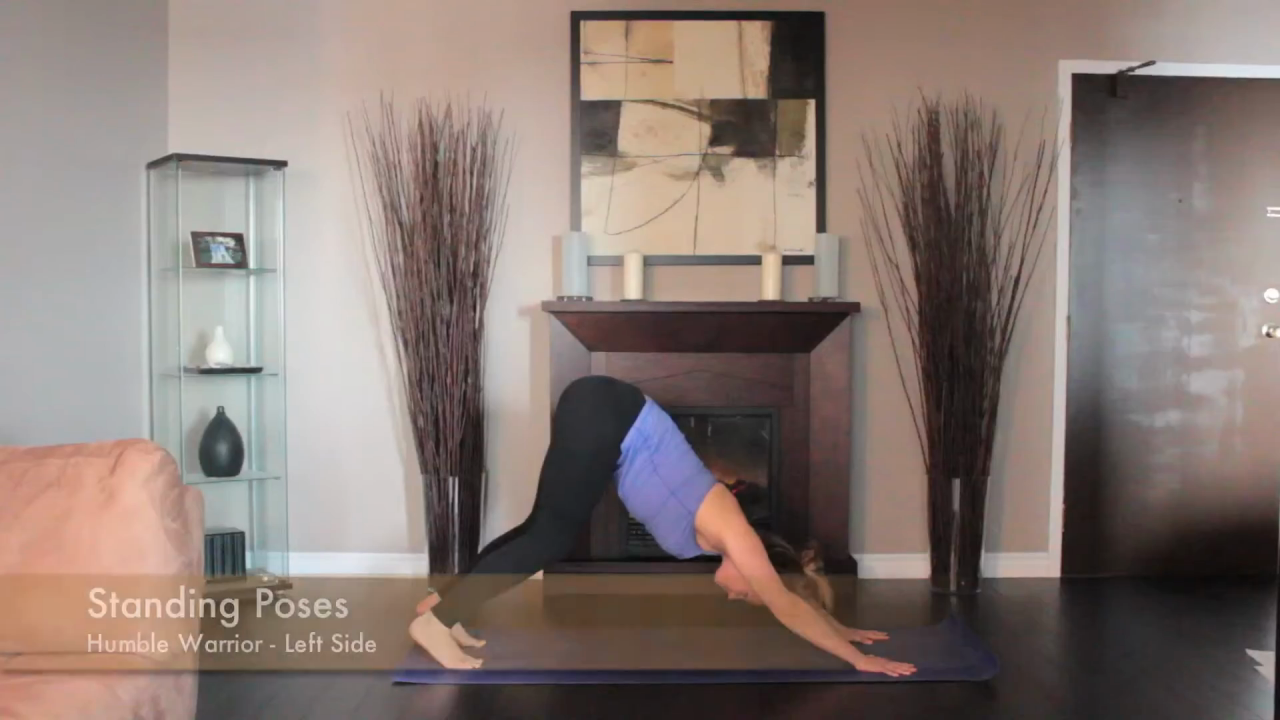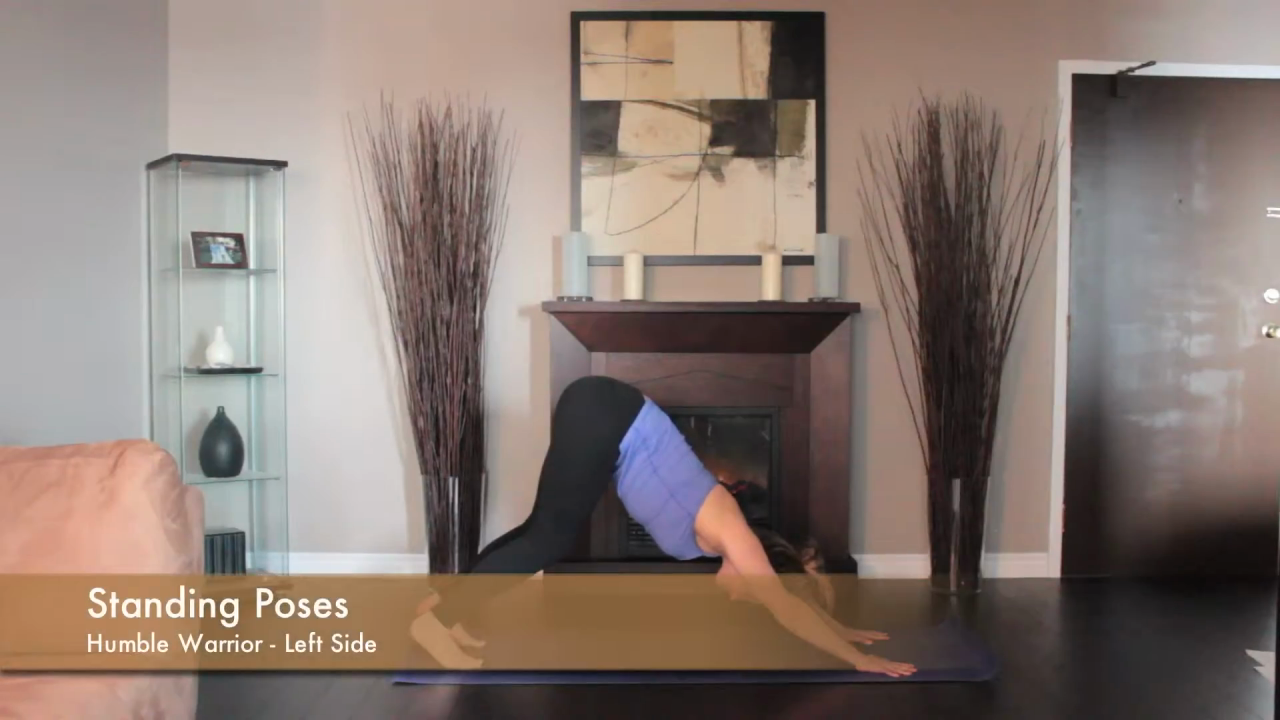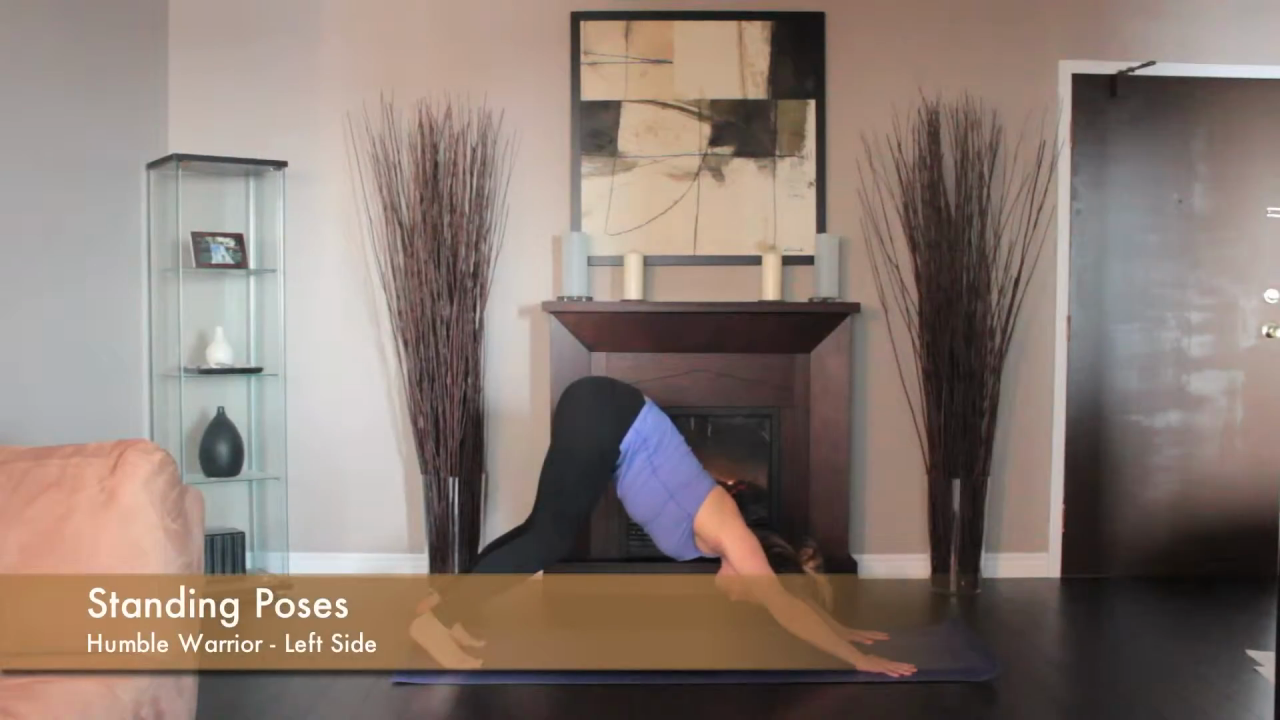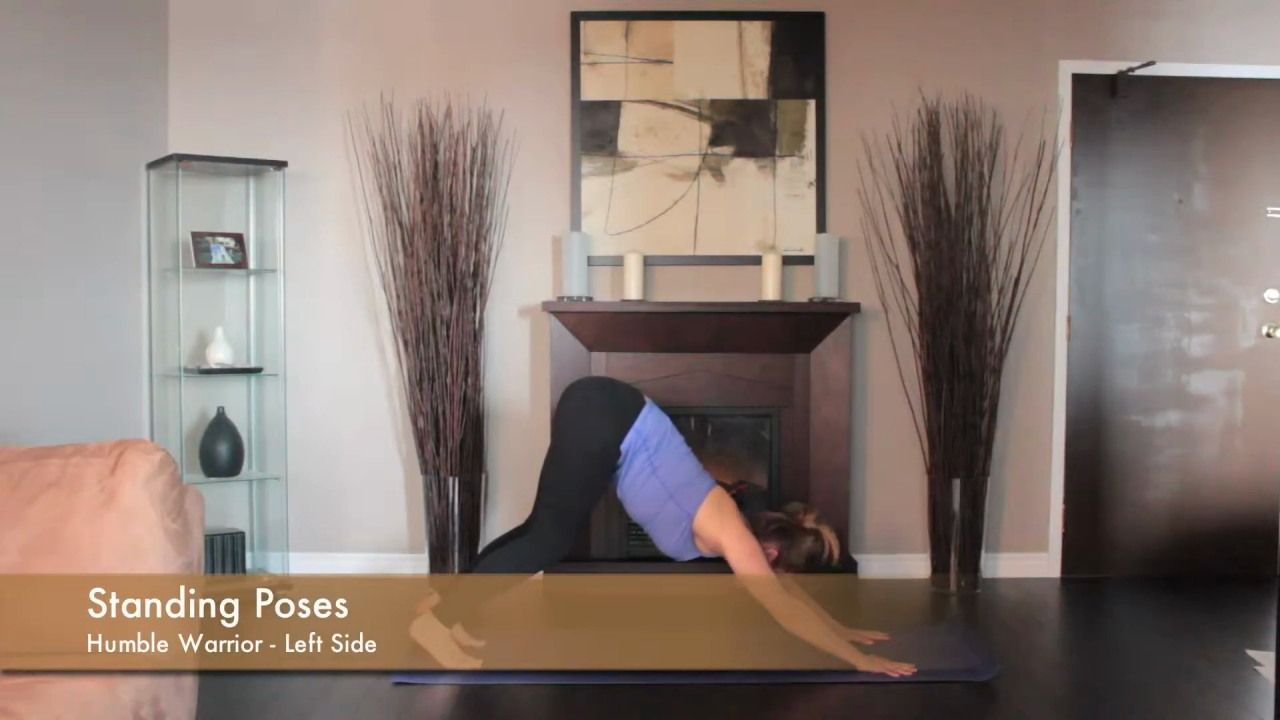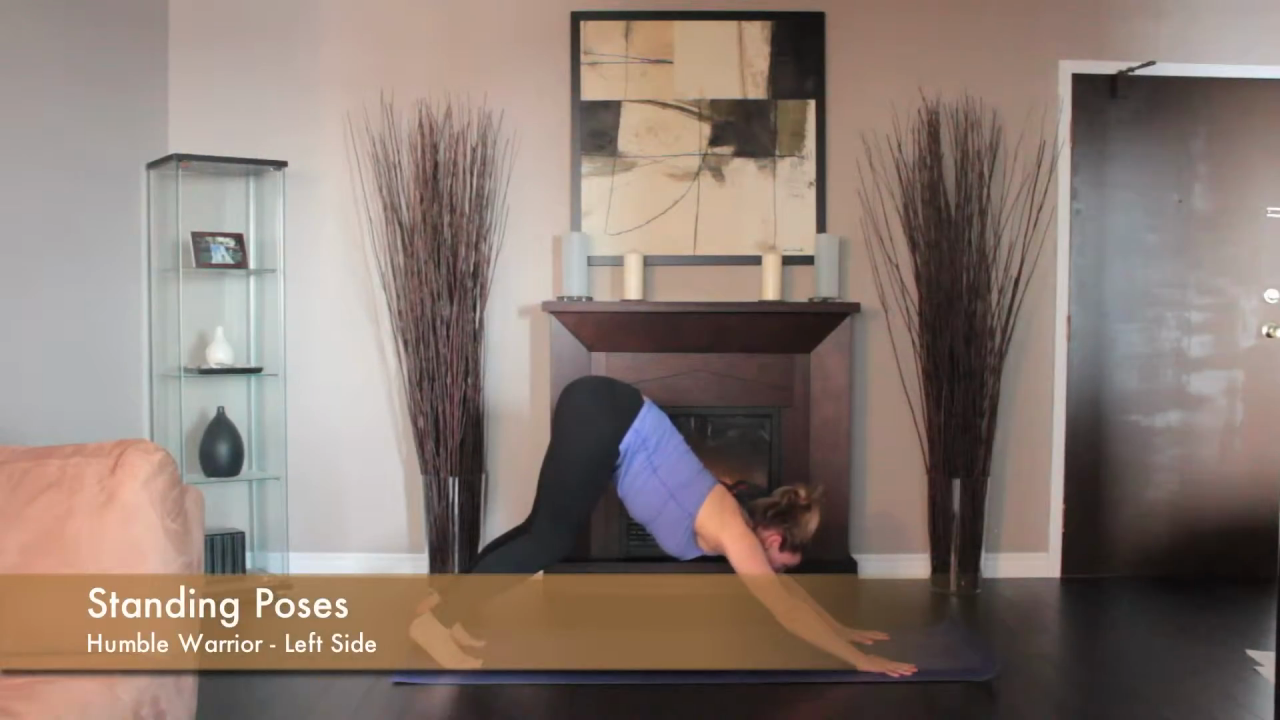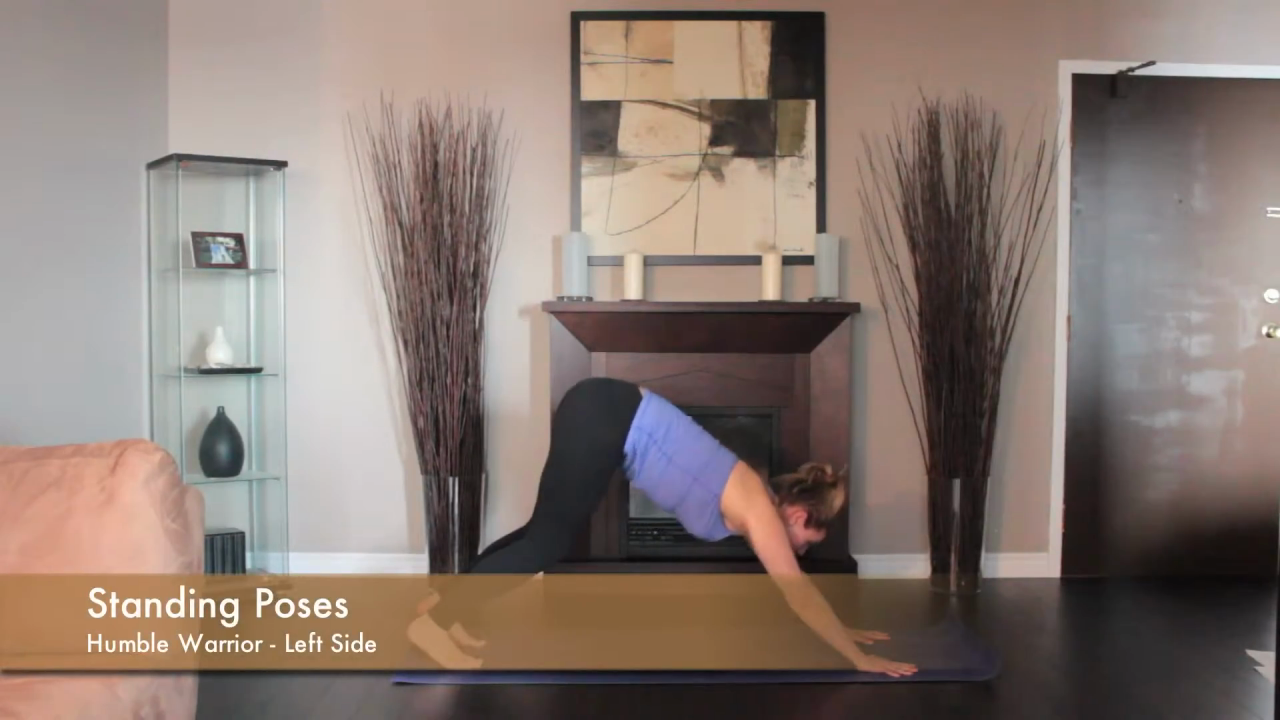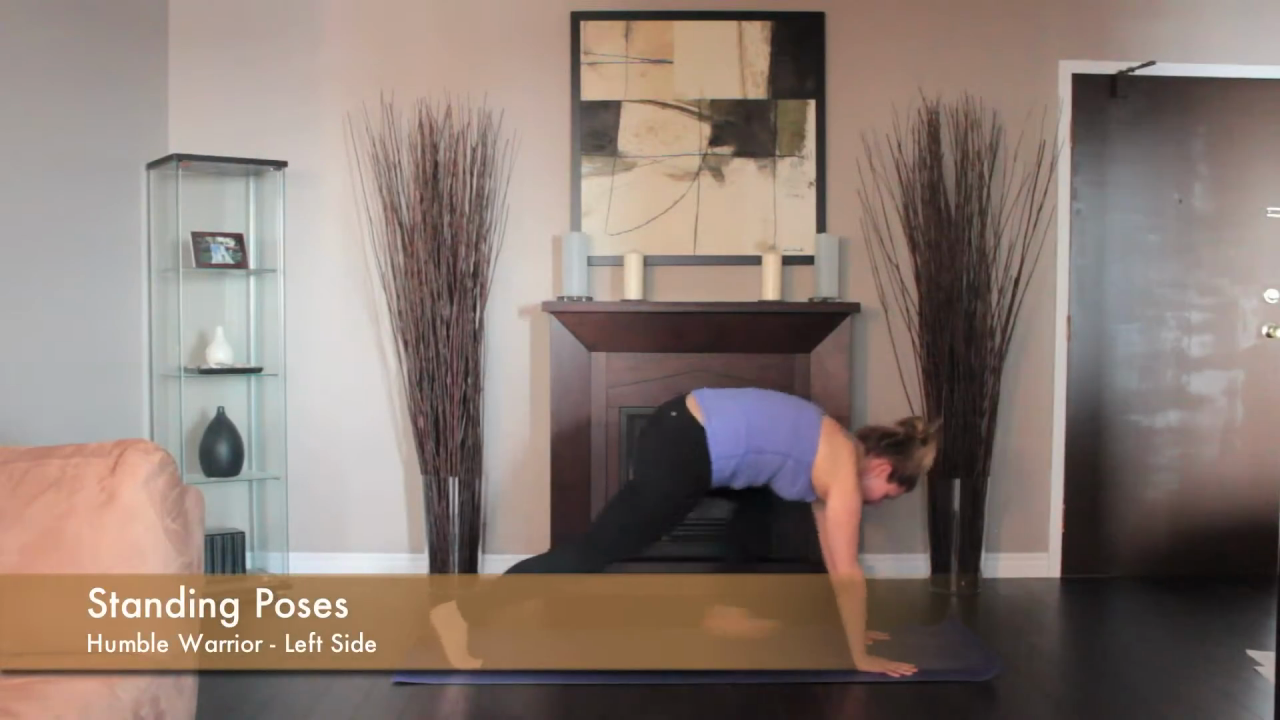
dt=0.7s
person 1, frame 1
left shoulder: (728, 534)
right shoulder: (731, 532)
left elbow: (791, 598)
right elbow: (788, 609)
left wrist: (839, 630)
right wrist: (859, 660)
left hip: (606, 416)
right hip: (604, 420)
left knee: (546, 533)
right knee: (551, 537)
left ankle: (446, 603)
right ankle: (436, 620)
person 1, frame 2
left shoulder: (727, 537)
right shoulder: (730, 535)
left elbow: (790, 594)
right elbow: (785, 608)
left wrist: (840, 629)
right wrist: (858, 660)
left hip: (604, 417)
right hip: (604, 421)
left knee: (545, 533)
right knee: (550, 539)
left ankle: (446, 604)
right ankle: (436, 619)
person 1, frame 3
left shoulder: (729, 538)
right shoulder: (730, 536)
left elbow: (789, 597)
right elbow: (785, 609)
left wrist: (841, 630)
right wrist: (858, 659)
left hip: (605, 416)
right hip: (604, 421)
left knee: (546, 534)
right knee: (550, 538)
left ankle: (447, 604)
right ankle: (436, 619)
person 1, frame 4
left shoulder: (733, 528)
right shoulder: (731, 536)
left elbow: (787, 590)
right elbow: (785, 609)
left wrist: (842, 629)
right wrist: (858, 659)
left hip: (604, 416)
right hip: (603, 421)
left knee: (543, 533)
right knee: (549, 540)
left ankle: (448, 606)
right ankle: (436, 619)
person 1, frame 5
left shoulder: (732, 522)
right shoulder: (732, 533)
left elbow: (785, 588)
right elbow: (785, 609)
left wrist: (842, 630)
right wrist: (858, 659)
left hip: (603, 412)
right hip: (602, 419)
left knee: (542, 532)
right knee: (549, 540)
left ankle: (445, 606)
right ankle: (435, 620)
person 1, frame 6
left shoulder: (752, 506)
right shoulder: (760, 509)
left elbow: (792, 584)
right elbow: (798, 593)
left wrist: (841, 629)
right wrist: (859, 657)
left hip: (605, 411)
right hip: (604, 418)
left knee: (543, 532)
right knee: (550, 540)
left ankle: (446, 604)
right ankle: (432, 621)
person 1, frame 7
left shoulder: (830, 456)
right shoulder: (844, 467)
left elbow: (830, 549)
right elbow: (846, 572)
left wrist: (853, 625)
right wrist: (861, 656)
left hip: (684, 423)
right hip: (682, 450)
right knee: (597, 549)
right ankle: (458, 614)
